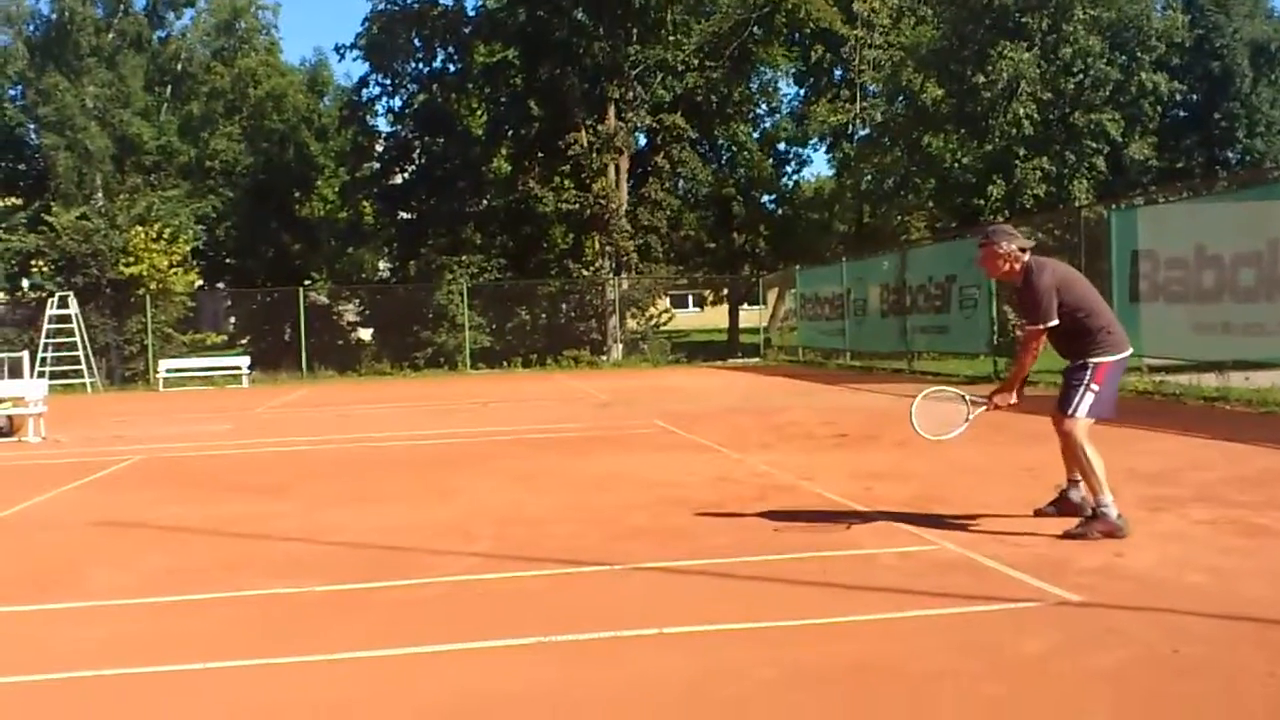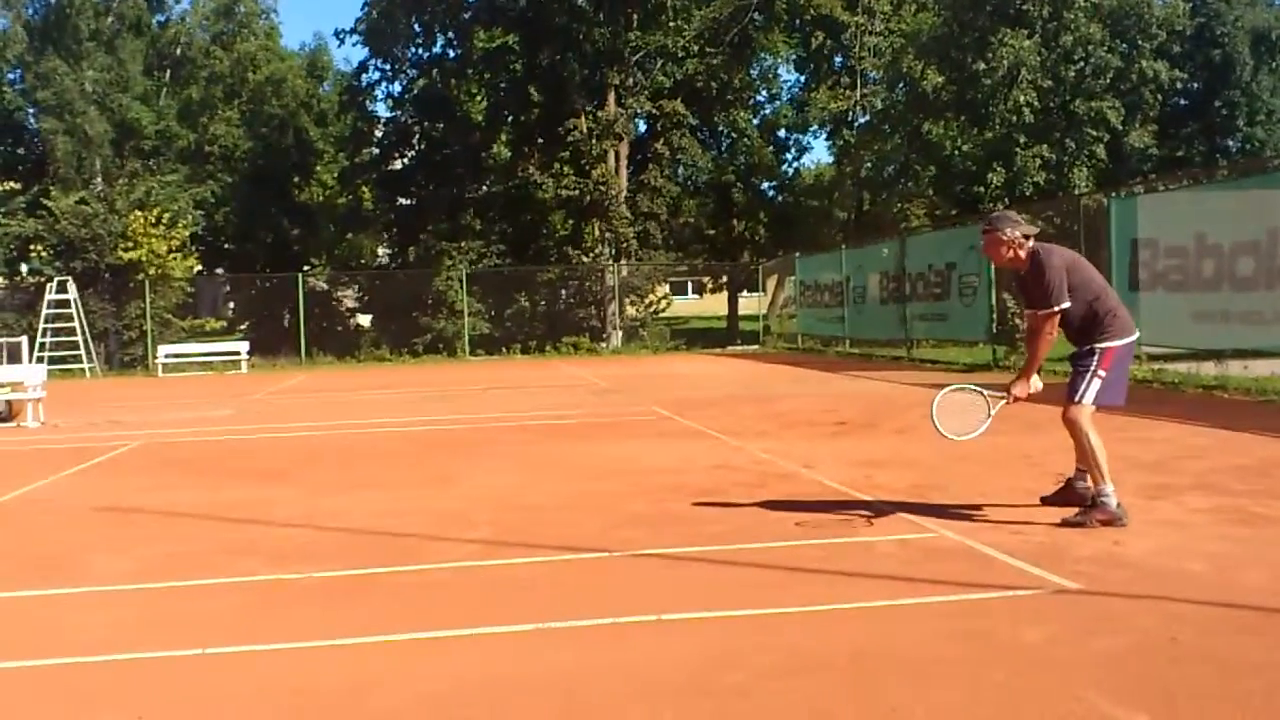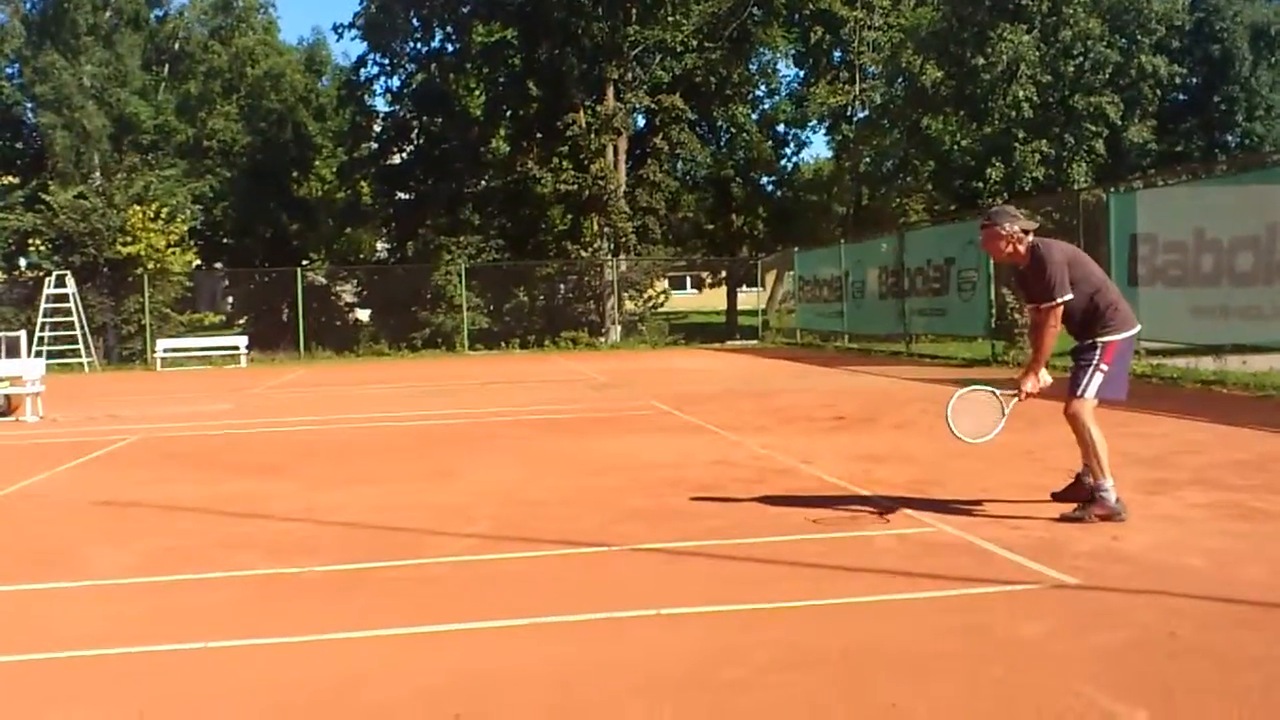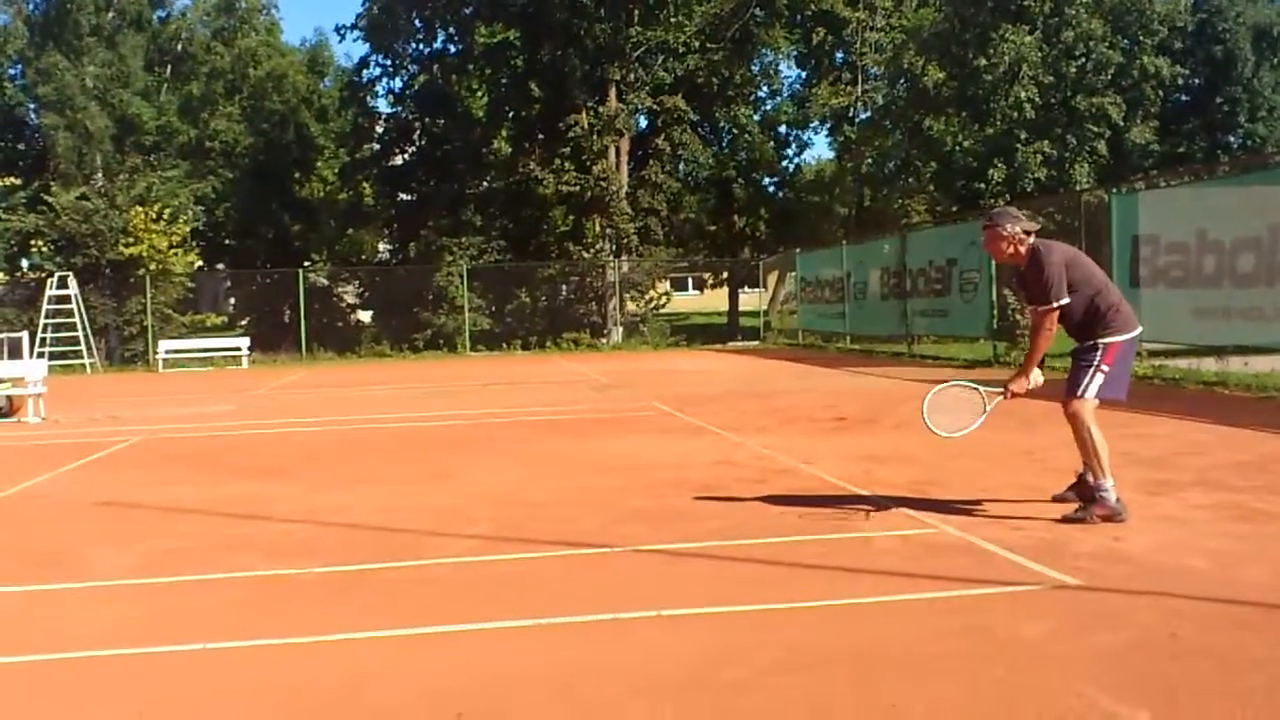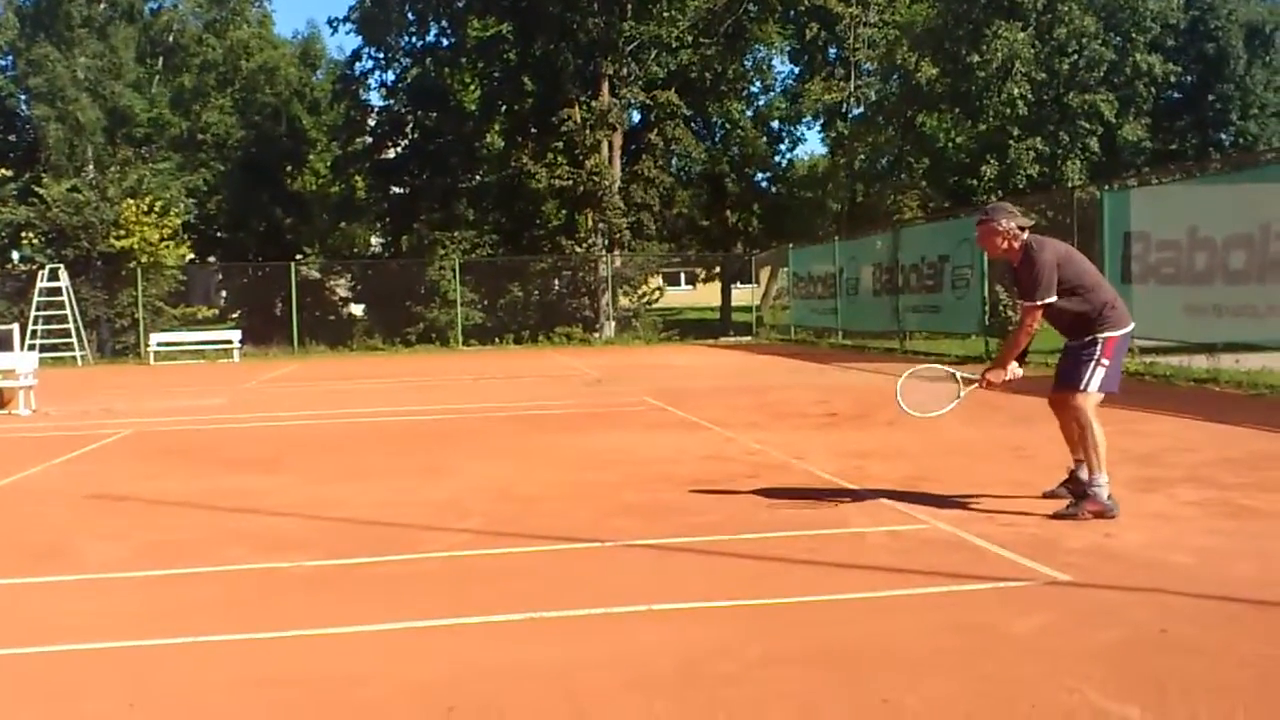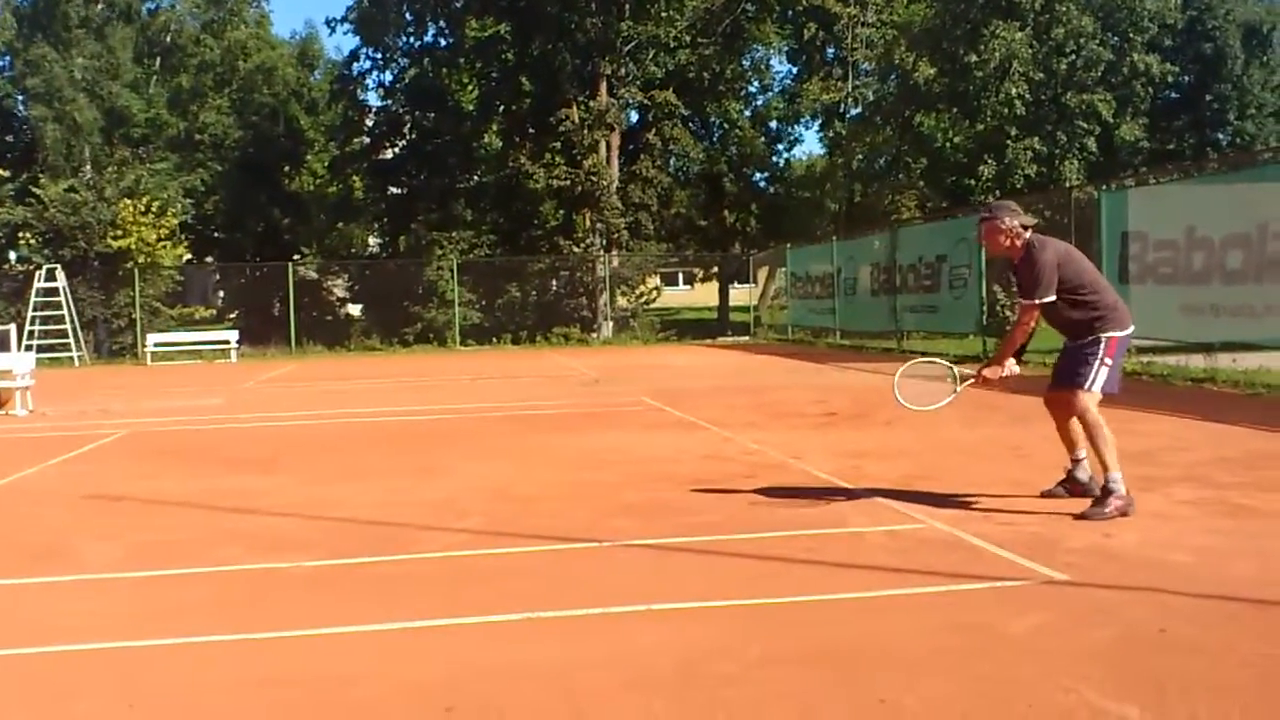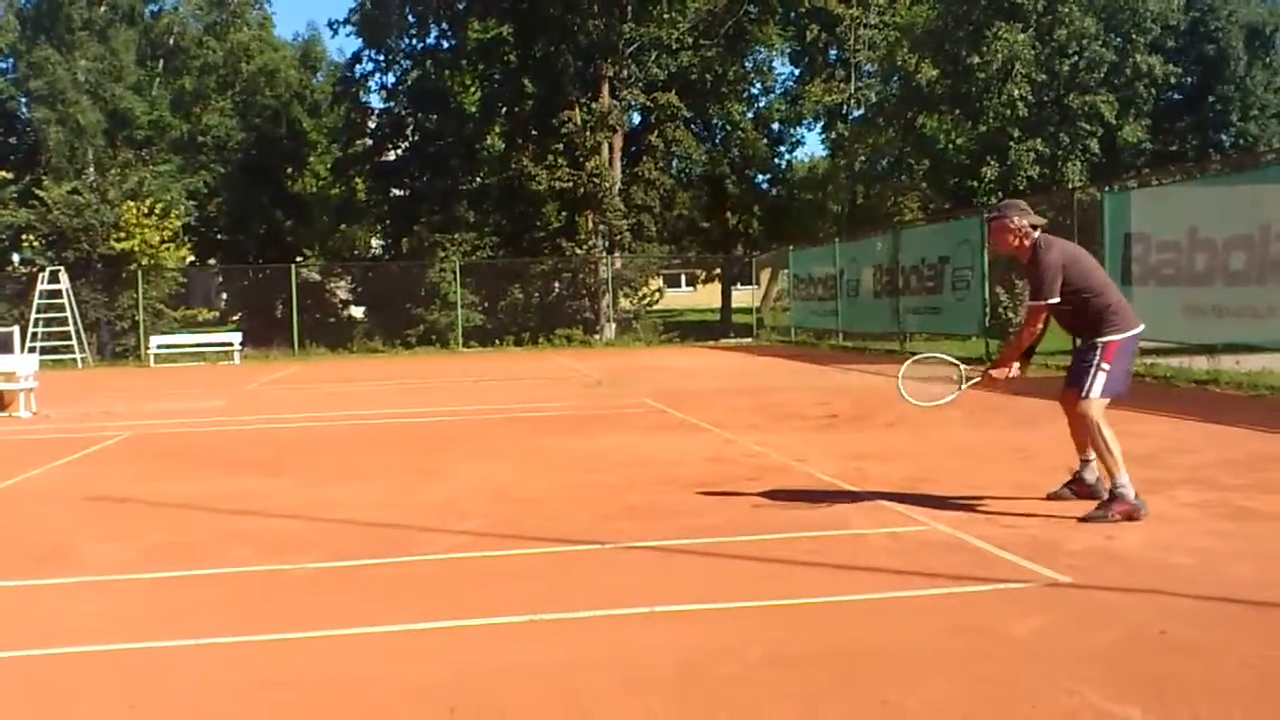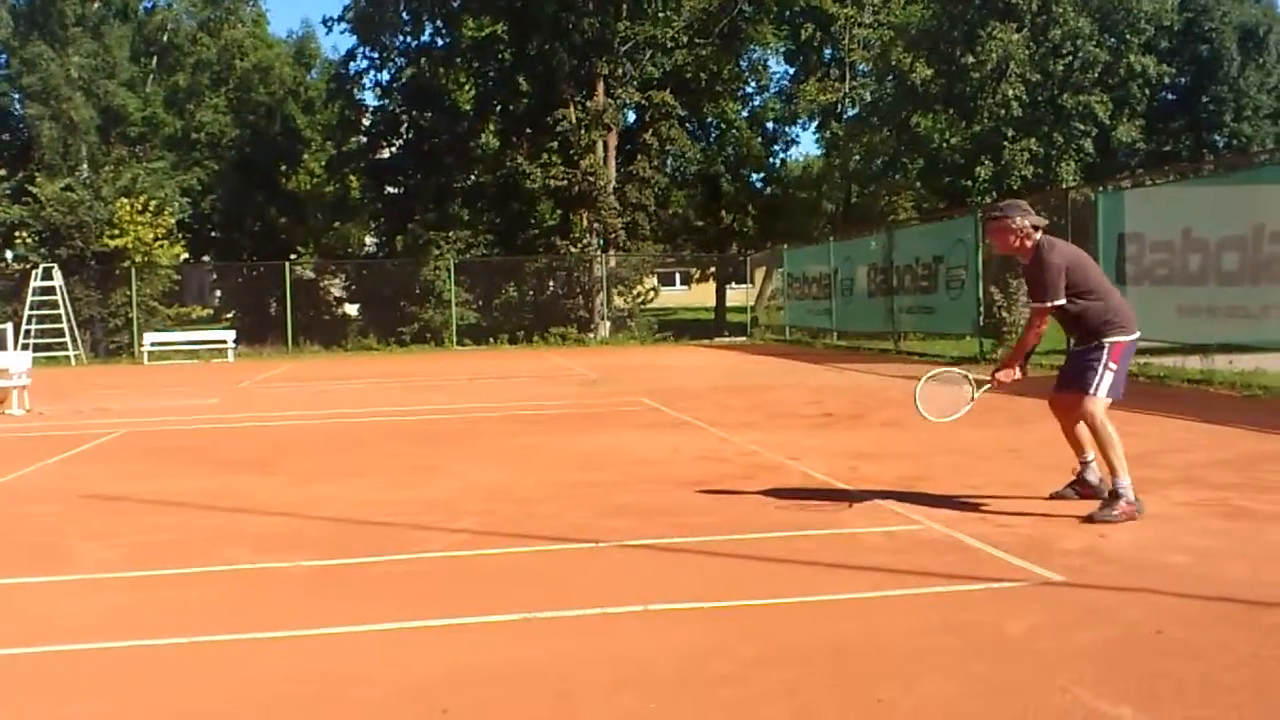
dt=0.2s
person 1, frame 1
left shoulder: (1040, 279)
right shoulder: (1025, 281)
left elbow: (1034, 346)
right elbow: (1028, 340)
left wrist: (1007, 388)
right wrist: (1017, 384)
left hip: (1102, 352)
right hip: (1088, 352)
left knee: (1073, 429)
right knee: (1063, 422)
left ankle: (1108, 515)
right ankle: (1074, 496)
person 1, frame 2
left shoulder: (1048, 263)
right shoulder: (1025, 274)
left elbow: (1048, 330)
right elbow: (1034, 328)
left wrist: (1023, 378)
right wrist: (1030, 374)
left hip: (1110, 338)
right hip: (1094, 339)
left knee: (1076, 416)
right knee: (1076, 414)
left ankle: (1109, 504)
right ankle: (1080, 485)
person 1, frame 3
left shoulder: (1048, 257)
right shoulder: (1025, 270)
left elbow: (1052, 323)
right elbow: (1038, 322)
left wrist: (1032, 372)
right wrist: (1037, 369)
left hip: (1112, 332)
right hip: (1094, 334)
left knee: (1078, 410)
right knee: (1078, 409)
left ankle: (1108, 499)
right ankle: (1087, 481)
person 1, frame 4
left shoulder: (1048, 259)
right shoulder: (1026, 271)
left elbow: (1048, 326)
right elbow: (1038, 324)
left wrist: (1023, 375)
right wrist: (1033, 368)
left hip: (1112, 333)
right hip: (1094, 335)
left knee: (1079, 410)
right knee: (1074, 408)
left ankle: (1108, 500)
right ankle: (1089, 481)
person 1, frame 5
left shoulder: (1040, 256)
right shoulder: (1021, 263)
left elbow: (1030, 323)
right elbow: (1029, 320)
left wrist: (999, 366)
right wrist: (1014, 361)
left hip: (1106, 329)
right hip: (1083, 332)
left knee: (1080, 405)
right knee: (1060, 402)
left ankle: (1100, 496)
right ankle: (1081, 477)
person 1, frame 6
left shoulder: (1042, 256)
right shoulder: (1024, 261)
left elbow: (1027, 322)
right elbow: (1028, 320)
left wrist: (996, 363)
right wrist: (1012, 358)
left hip: (1106, 329)
right hip: (1081, 333)
left knee: (1083, 405)
right knee: (1057, 401)
left ankle: (1116, 493)
right ankle: (1080, 476)
person 1, frame 7
left shoulder: (1047, 257)
right shoulder: (1036, 257)
left elbow: (1033, 324)
right elbow: (1038, 322)
left wrist: (1002, 363)
right wrist: (1021, 359)
left hip: (1113, 332)
right hip: (1097, 334)
left knee: (1088, 411)
right knee: (1071, 402)
left ankle: (1126, 497)
right ankle: (1087, 478)
person 1, frame 8
left shoulder: (1050, 259)
right shoulder: (1034, 260)
left elbow: (1038, 325)
right elbow: (1038, 322)
left wrist: (1008, 365)
right wrist: (1020, 361)
left hip: (1112, 334)
right hip: (1090, 336)
left knee: (1090, 410)
right knee: (1062, 403)
left ankle: (1125, 497)
right ankle: (1090, 479)
